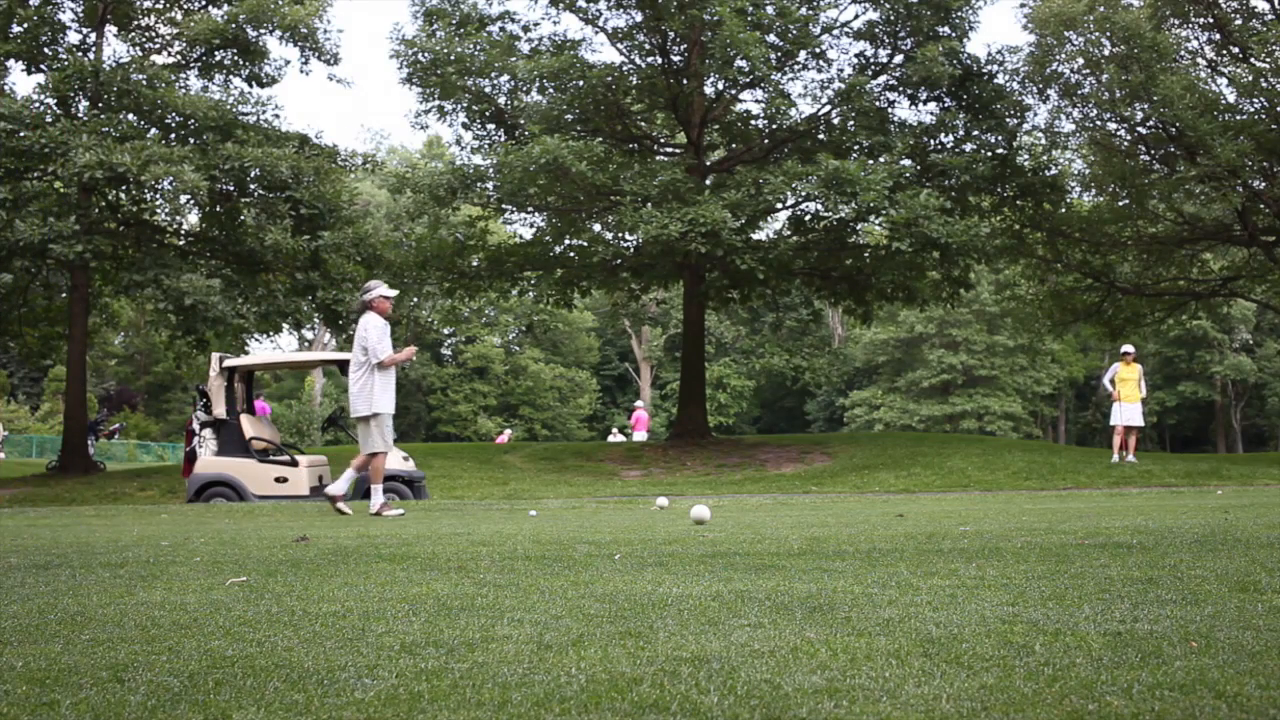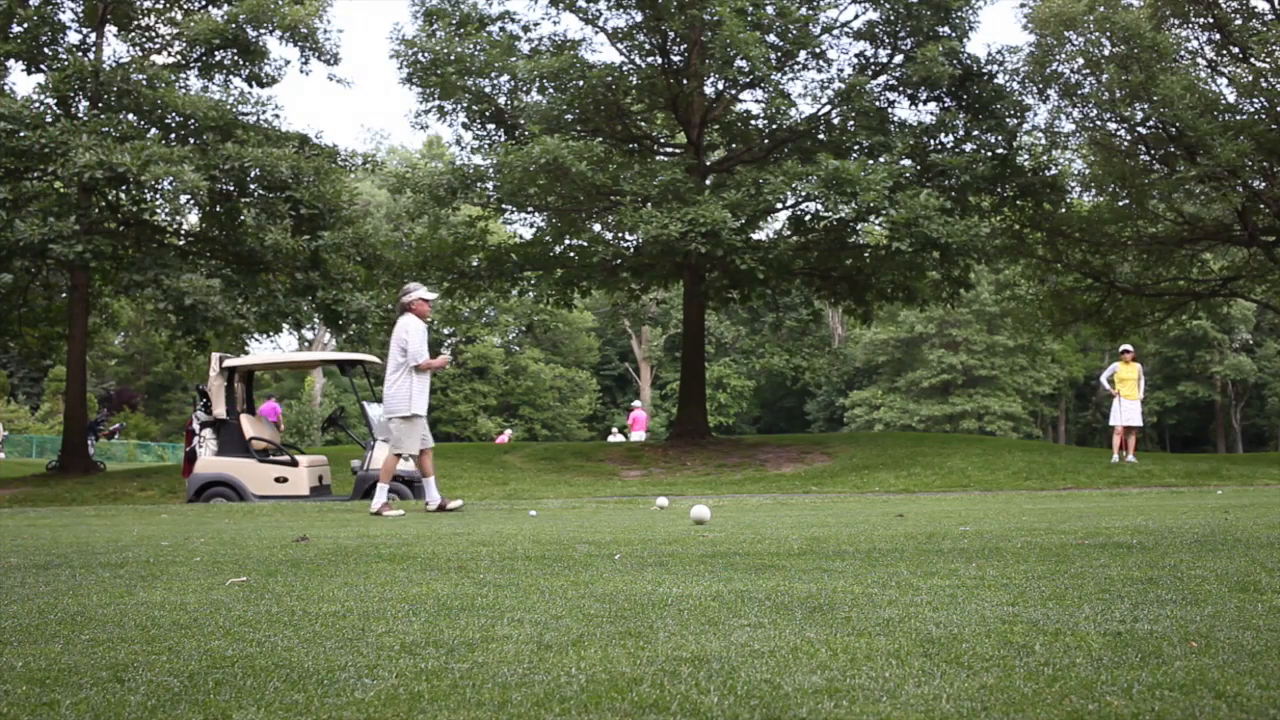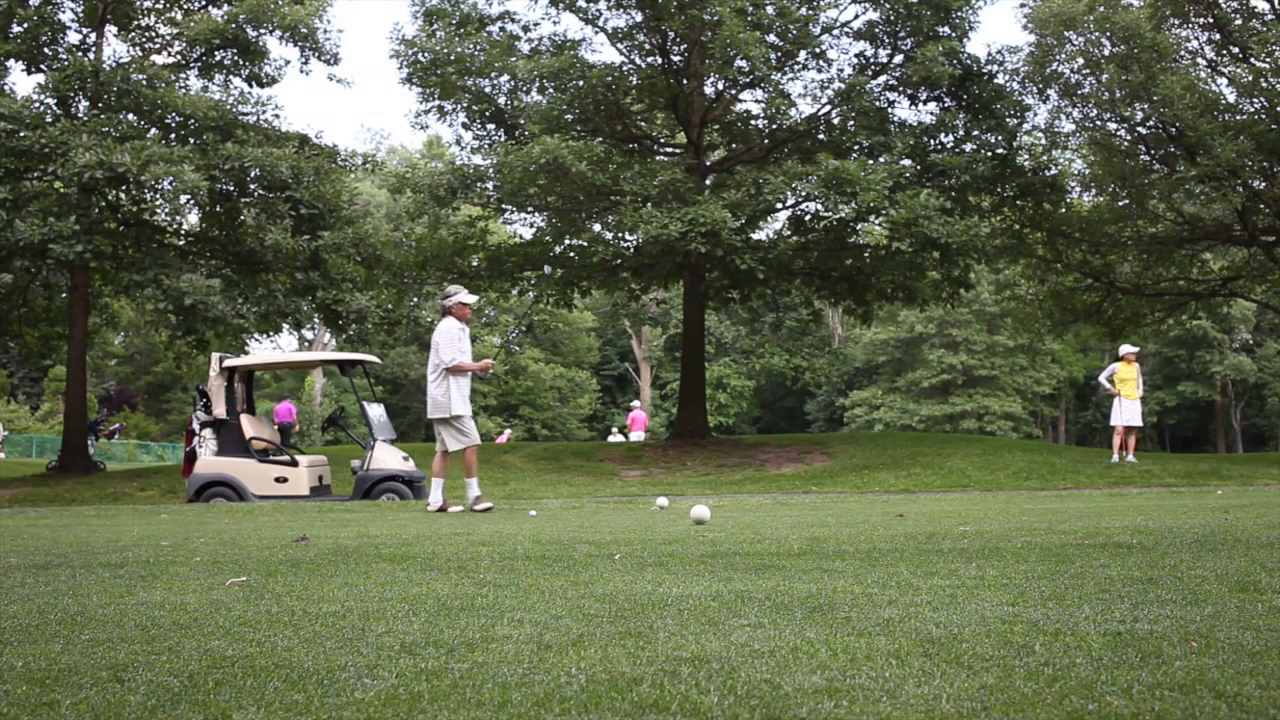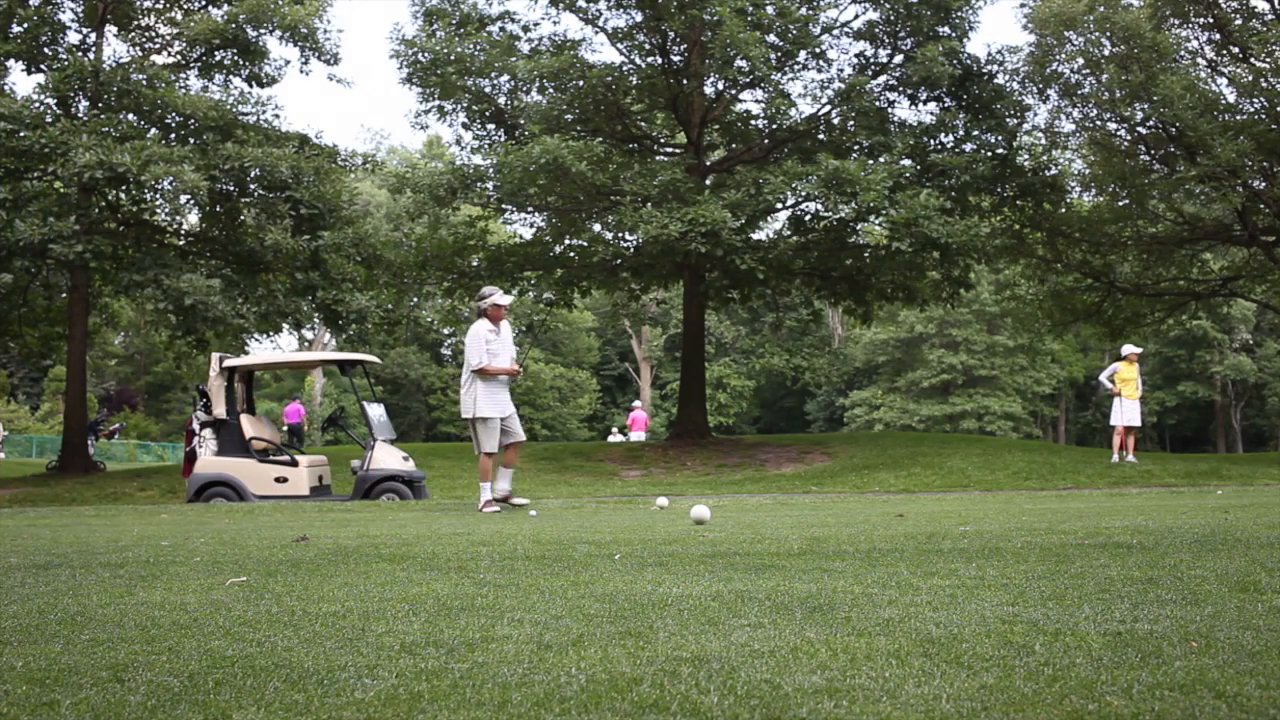
dt=0.5s
person 1, frame 1
left shoulder: (371, 322)
right shoulder: (374, 323)
right elbow: (383, 360)
left wrist: (399, 357)
right wrist: (403, 356)
left hip: (371, 397)
right hip: (372, 398)
left knee: (372, 450)
right knee: (379, 449)
left ankle: (338, 488)
right ankle: (377, 502)
person 1, frame 2
left shoulder: (407, 324)
right shoulder: (413, 325)
right elbow: (421, 363)
left wrist: (435, 363)
right wrist: (440, 362)
left hip: (410, 399)
right hip: (408, 400)
left knee: (425, 448)
right knee: (399, 449)
left ankle: (434, 499)
right ankle: (379, 501)
person 1, frame 3
left shoulder: (460, 327)
right shoulder: (448, 328)
right elbow: (451, 364)
left wrist: (478, 367)
right wrist: (478, 366)
left hip: (452, 398)
right hip: (449, 399)
left knee: (445, 449)
right knee: (470, 443)
left ankle: (435, 499)
right ankle: (474, 494)
person 1, frame 4
left shoulder: (505, 326)
right shoulder: (478, 331)
left elbow: (512, 355)
right elbow: (479, 366)
left wrist: (513, 368)
right wrist: (505, 371)
left hip: (502, 396)
right hip: (482, 399)
left knee: (515, 440)
right knee: (488, 450)
left ankle: (502, 489)
right ankle: (486, 498)
